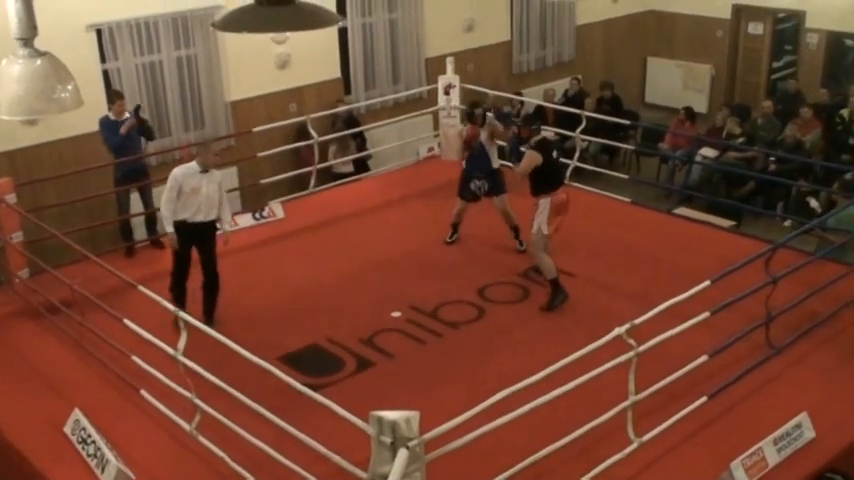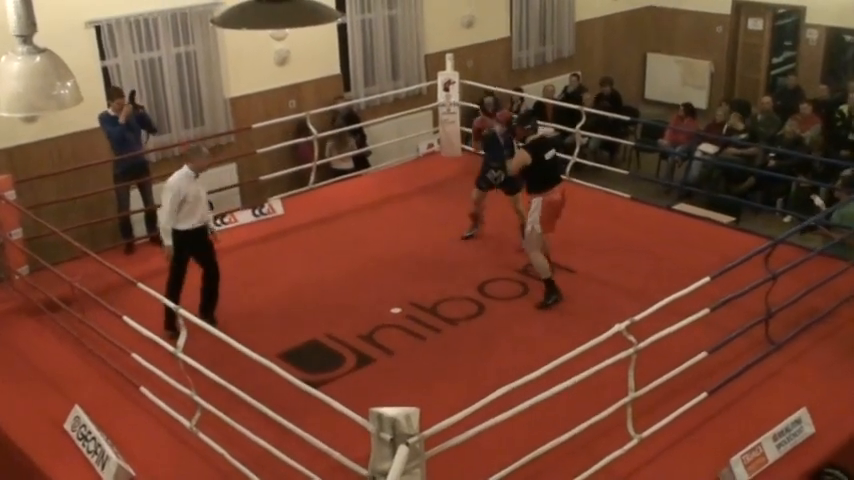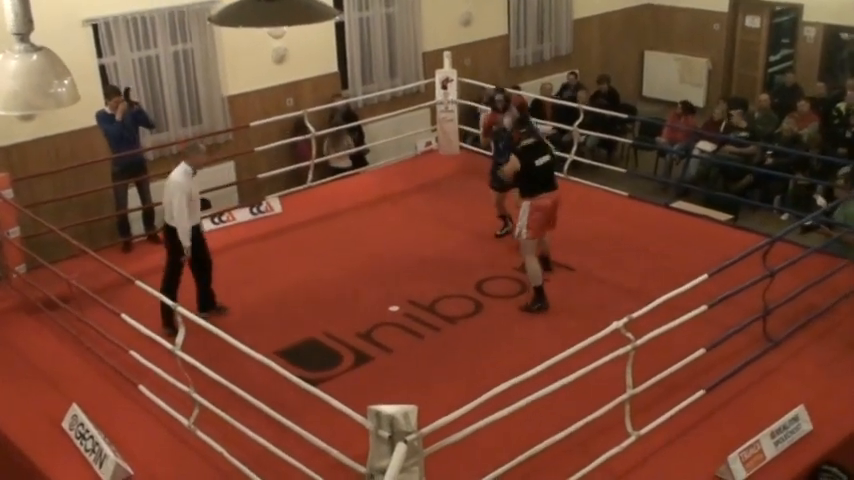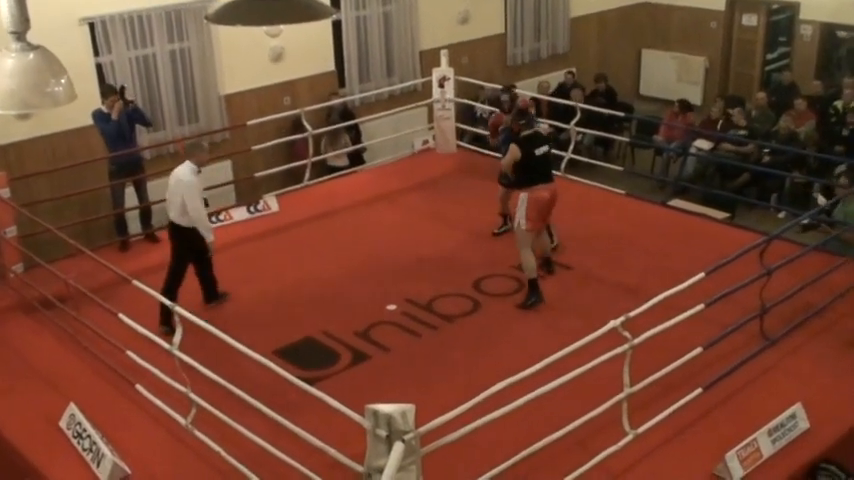
dt=0.2s
person 1, frame 1
left shoulder: (533, 152)
right shoulder: (547, 142)
left elbow: (520, 173)
left hip: (549, 200)
right hip: (557, 194)
left knee: (536, 249)
right knee: (539, 236)
left ankle: (557, 290)
right ankle: (545, 267)
person 1, frame 2
left shoulder: (525, 151)
right shoulder: (547, 141)
left elbow: (511, 170)
left hip: (543, 199)
right hip: (556, 192)
left knee: (532, 248)
right knee: (537, 235)
left ankle: (552, 291)
right ankle: (546, 263)
person 1, frame 3
left shoulder: (517, 156)
right shoulder: (544, 145)
left elbow: (506, 175)
left wrist: (506, 160)
left hip: (534, 203)
right hip: (552, 197)
left knee: (528, 253)
right knee: (539, 230)
left ankle: (540, 298)
right ankle: (545, 261)
person 1, frame 4
left shoulder: (517, 145)
right shoulder: (542, 137)
left elbow: (504, 168)
left wrist: (508, 148)
left hip: (531, 195)
right hip: (549, 190)
left knee: (524, 247)
right knee: (540, 229)
left ankle: (534, 292)
right ankle: (547, 263)
person 2, frame 1
left shoulder: (216, 177)
right shoulder: (179, 174)
left elbow: (222, 203)
right elbow: (167, 203)
left wrist: (225, 227)
right wrist: (170, 231)
left hip: (207, 227)
right hip: (183, 228)
left knee: (211, 272)
right knee: (179, 273)
left ankle: (209, 315)
right ankle: (179, 309)
person 2, frame 2
left shoulder: (198, 179)
right shoulder: (176, 183)
right elbow: (166, 215)
left wrist: (210, 226)
right wrist: (168, 243)
left hip: (200, 231)
right hip: (181, 235)
left knee: (212, 272)
right knee: (175, 281)
left ankle: (207, 313)
right ankle: (170, 325)
person 2, frame 3
left shoulder: (187, 174)
right shoulder: (178, 180)
right elbow: (179, 215)
right wrist: (186, 244)
left hip: (191, 228)
right hip: (178, 233)
left knee: (204, 265)
right knee: (172, 277)
left ankle: (207, 305)
right ankle: (168, 322)
person 2, frame 4
left shoulder: (180, 171)
right shoulder: (189, 180)
left elbow: (171, 200)
right elbow: (197, 212)
right wrist: (210, 237)
left hip: (180, 225)
right hip: (184, 231)
left knee: (204, 260)
right knee: (175, 276)
left ankle: (211, 295)
right ankle: (166, 321)
person 3, frame 1
left shoulder: (133, 117)
right shoulder: (105, 122)
right elbow: (111, 145)
left wrist: (144, 124)
right wrist: (124, 129)
left hip: (140, 167)
right hip: (121, 171)
left knee: (149, 205)
right knee: (123, 211)
left ankle: (154, 237)
right ankle: (129, 244)
person 3, frame 2
left shoulder: (133, 112)
right shoulder: (104, 118)
left elbow: (153, 130)
right elbow: (115, 137)
left wrist: (142, 112)
right wrist: (122, 118)
left hip: (141, 163)
right hip: (122, 167)
left knee: (149, 202)
right knee: (123, 208)
left ankle: (153, 234)
right ankle: (128, 241)
person 3, frame 3
left shoulder: (130, 110)
right shoulder: (102, 116)
left elbow: (151, 125)
right elbow: (113, 135)
left wrist: (138, 108)
right wrist: (119, 115)
left hip: (138, 161)
right hip: (120, 165)
left knee: (147, 200)
right knee: (121, 206)
left ankle: (151, 232)
right ankle: (126, 239)
person 3, frame 4
left shoulder: (126, 109)
right shoulder: (98, 115)
left elbow: (148, 123)
right elbow: (110, 134)
left wrist: (133, 105)
right wrist: (115, 114)
left hip: (135, 160)
right hip: (116, 164)
left knee: (144, 199)
right knee: (118, 205)
left ankle: (148, 231)
right ankle: (123, 238)
person 4, frame 1
left shoulder: (491, 126)
right shoulder: (463, 132)
left elbow: (506, 137)
right elbow: (462, 155)
right wrist: (467, 145)
left hip: (492, 173)
right hip: (471, 174)
left knee: (504, 209)
right knee: (460, 208)
left ankle: (517, 237)
right ankle: (454, 231)
person 4, frame 2
left shoulder: (503, 119)
left wrist: (510, 124)
left hip: (508, 165)
right hip: (490, 165)
left knee: (517, 206)
right knee: (476, 198)
right ankle: (475, 225)
person 4, frame 3
right shoulder: (486, 118)
right elbow: (484, 144)
left wrist: (523, 111)
right wrist: (487, 131)
right hip: (499, 163)
right knee: (497, 201)
right ankle: (507, 224)
person 4, frame 4
right shoulder: (499, 118)
right elbow: (495, 143)
right wrist: (493, 131)
right knee: (503, 197)
left ankle: (550, 235)
right ankle: (506, 223)
